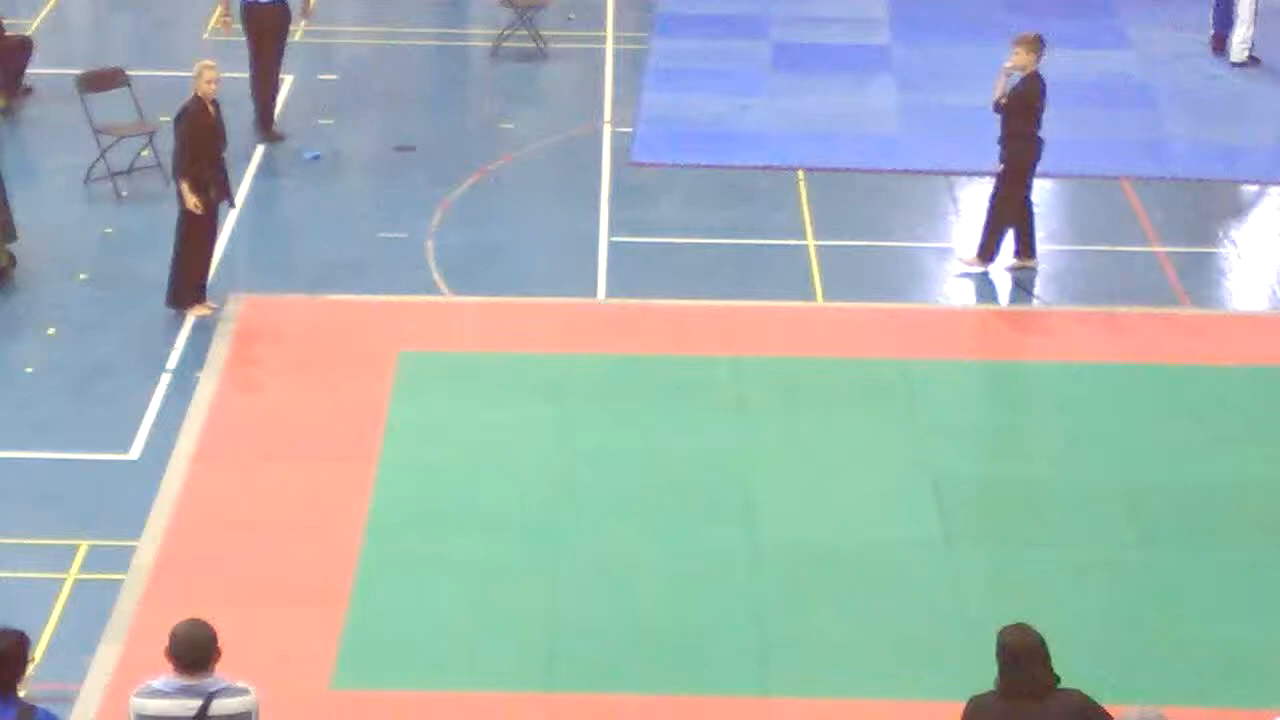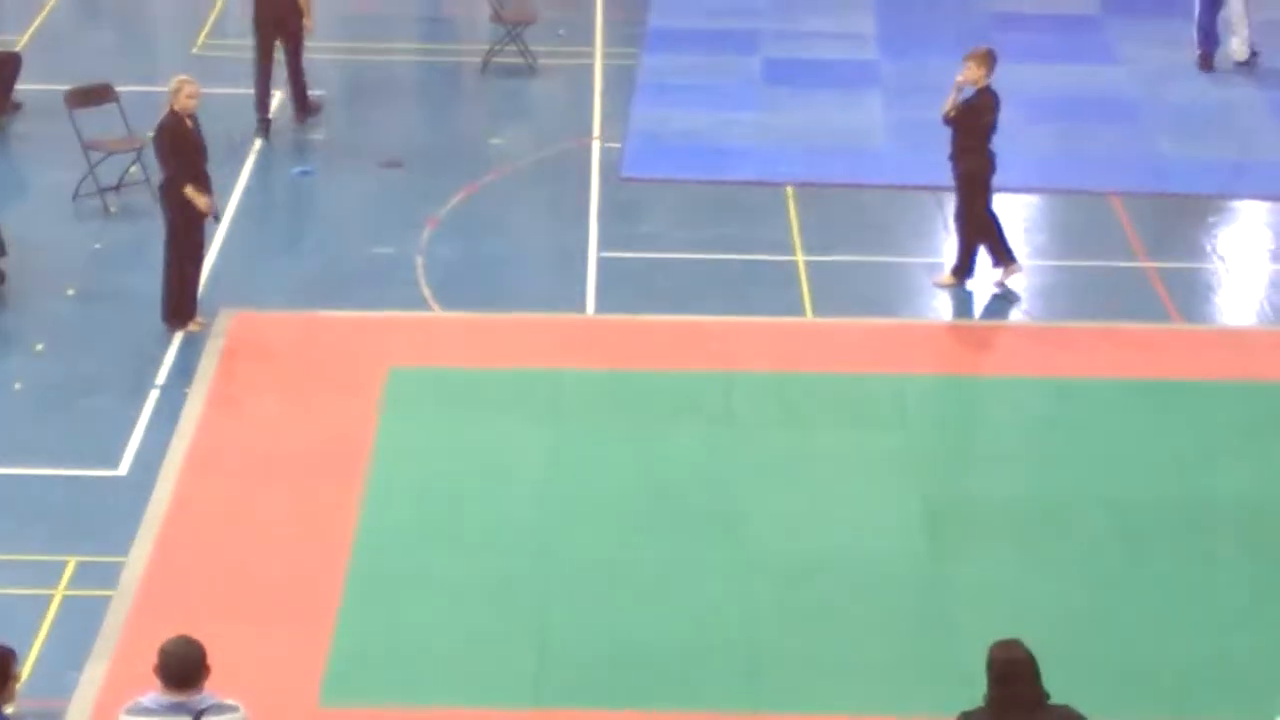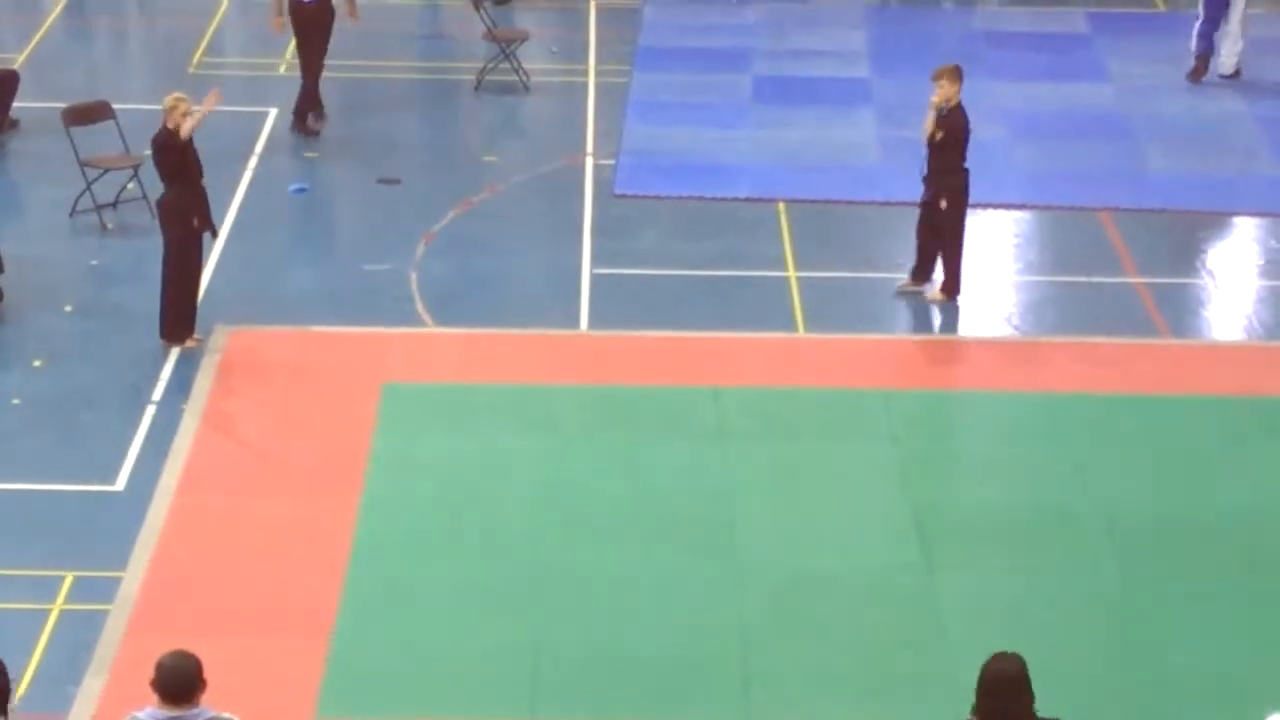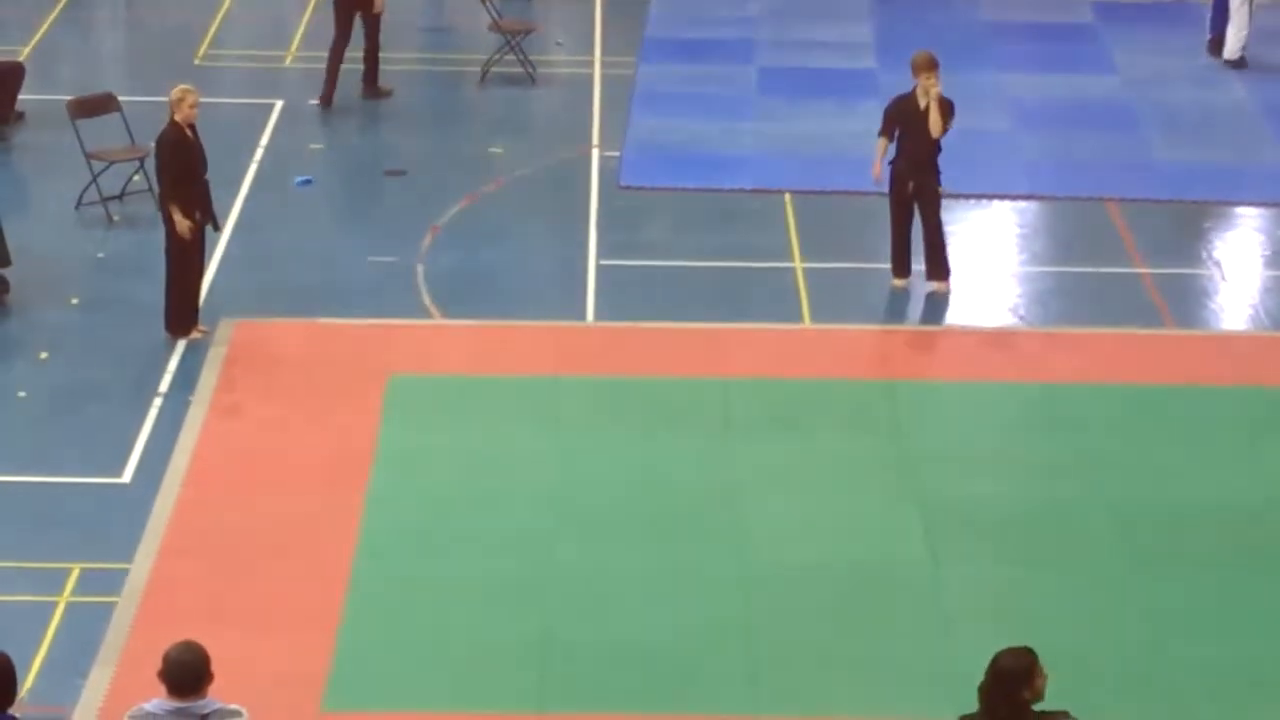
dt=0.7s
person 1, frame 1
left shoulder: (213, 107)
right shoulder: (189, 113)
right elbow: (180, 156)
left wrist: (221, 183)
right wrist: (186, 192)
left hip: (211, 183)
right hip: (194, 185)
left knee: (206, 241)
right knee: (190, 241)
left ankle: (198, 296)
right ankle: (183, 300)
person 1, frame 2
left shoulder: (191, 121)
right shoulder: (167, 128)
right elbow: (172, 171)
left wrist: (202, 195)
right wrist: (194, 196)
left hip: (195, 195)
right hip: (180, 199)
left knee: (193, 256)
right knee: (180, 257)
left ankle: (187, 313)
right ankle: (177, 317)
person 1, frame 3
left shoulder: (181, 139)
right shoulder: (162, 141)
right elbow: (180, 139)
right wrist: (201, 114)
left hip: (190, 210)
right hip: (175, 213)
left knee: (191, 273)
right knee: (177, 273)
left ankle: (185, 329)
right ankle: (173, 333)
person 1, frame 4
left shoulder: (190, 131)
right shoulder: (168, 138)
right elbow: (166, 182)
left wrist: (203, 208)
right wrist: (177, 216)
left hip: (194, 208)
right hip: (179, 210)
left knee: (195, 266)
right knee: (181, 267)
left ankle: (190, 321)
right ankle: (179, 326)
person 2, frame 1
left shoulder: (1029, 87)
right shoulder: (1032, 83)
left elbow: (999, 105)
right elbow: (1010, 106)
left wrist: (1003, 77)
right wrist: (1009, 77)
left hip: (1020, 150)
right hip: (1023, 148)
left knee: (1001, 202)
right knee: (1018, 203)
left ankle: (984, 256)
right ankle: (1026, 255)
person 2, frame 2
left shoulder: (977, 102)
right shoulder: (987, 97)
left elbow: (948, 118)
right elbow: (963, 119)
left wrist: (956, 90)
left hip: (971, 166)
right hip: (977, 163)
left knee: (967, 218)
right knee: (981, 215)
left ankle: (960, 272)
right ankle: (1007, 261)
person 2, frame 3
left shoulder: (957, 119)
right shoulder: (943, 113)
left elbow: (929, 141)
left wrist: (932, 112)
left hip: (952, 184)
right hip: (936, 180)
left knee: (950, 236)
right knee: (926, 230)
left ankle: (949, 289)
right ankle: (919, 277)
person 2, frame 4
left shoulder: (944, 105)
right shoulder: (900, 104)
left elbow: (936, 132)
right elbow: (886, 134)
left wrist: (934, 102)
right wrist: (878, 162)
left hip: (928, 172)
right hip: (902, 170)
left knee: (933, 223)
right knee: (900, 224)
left ankle: (940, 276)
right ankle: (900, 272)
